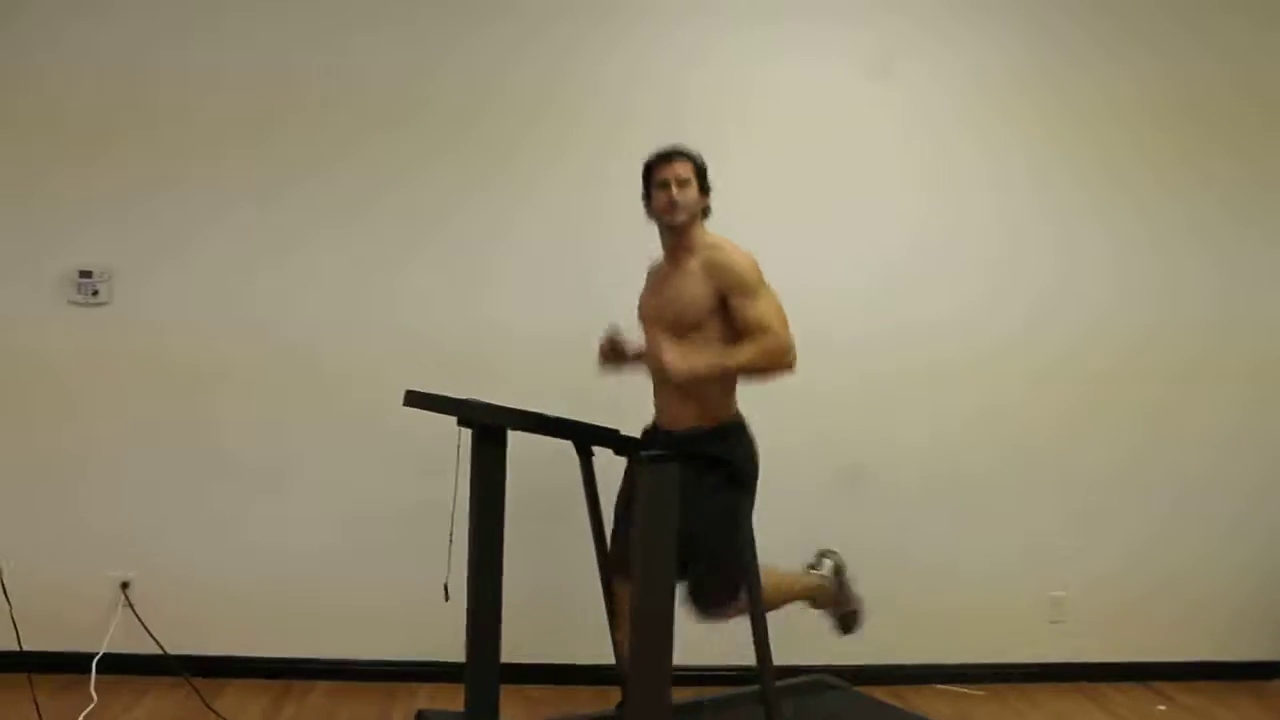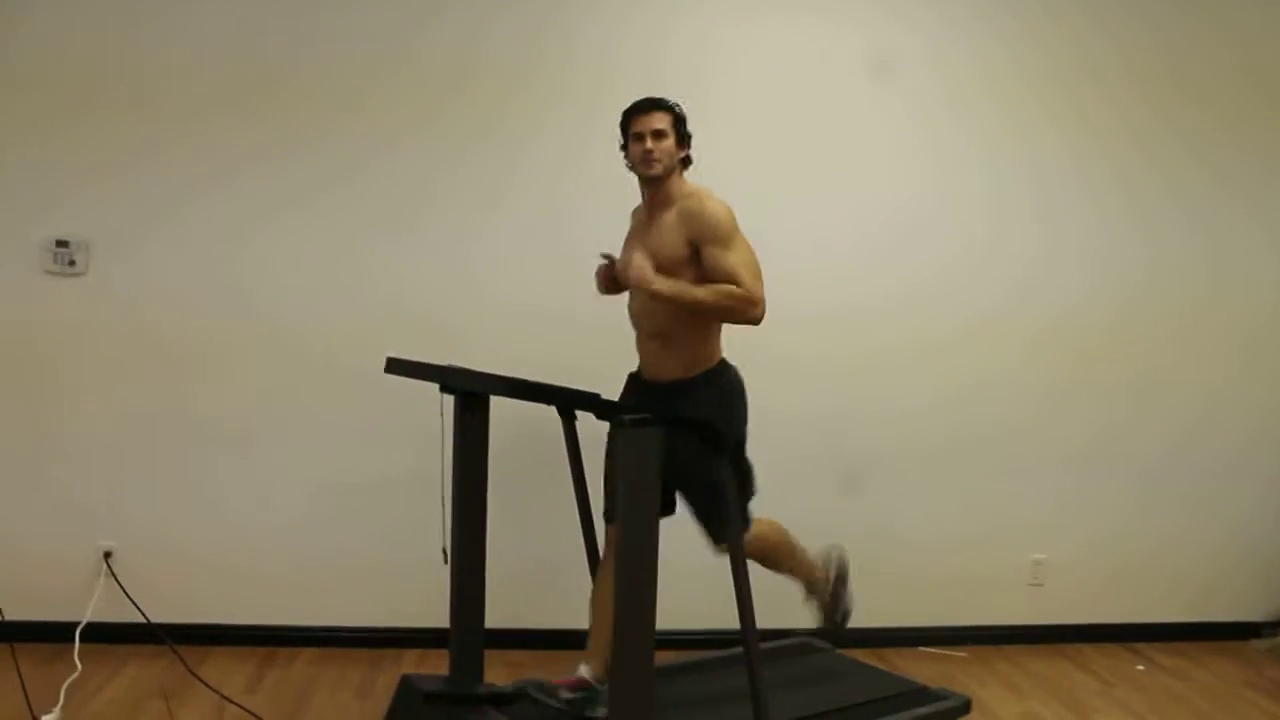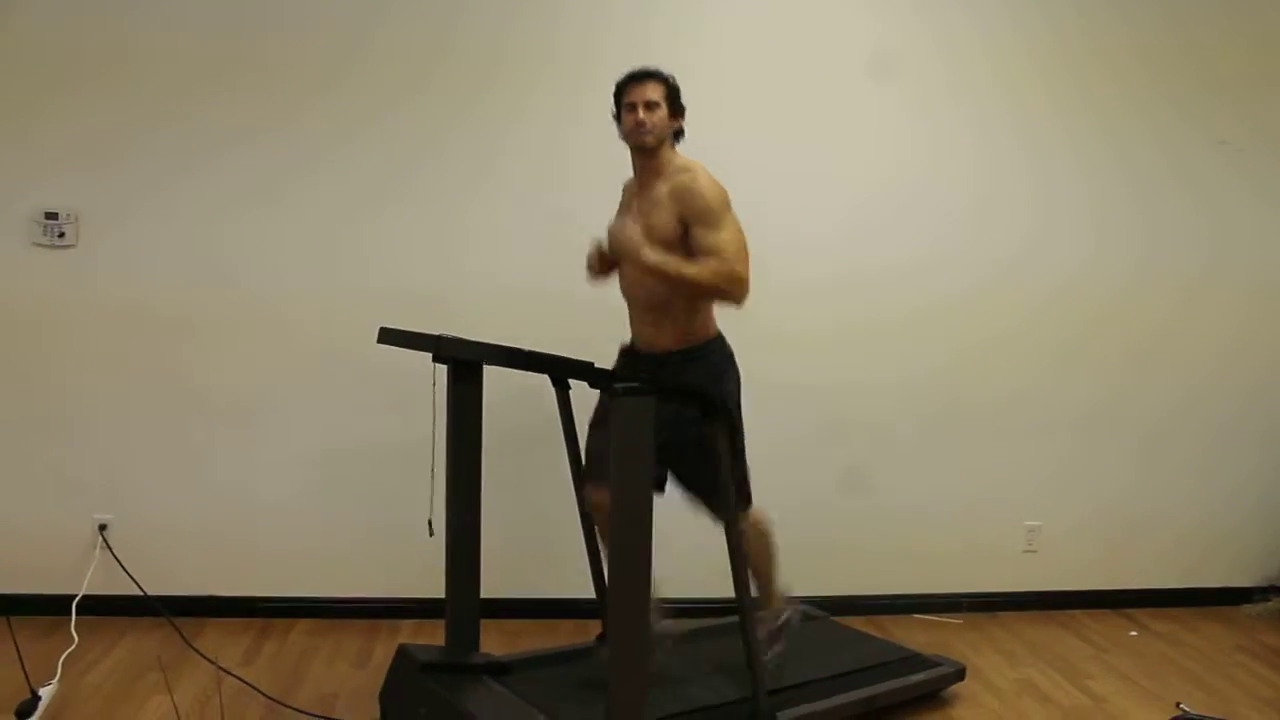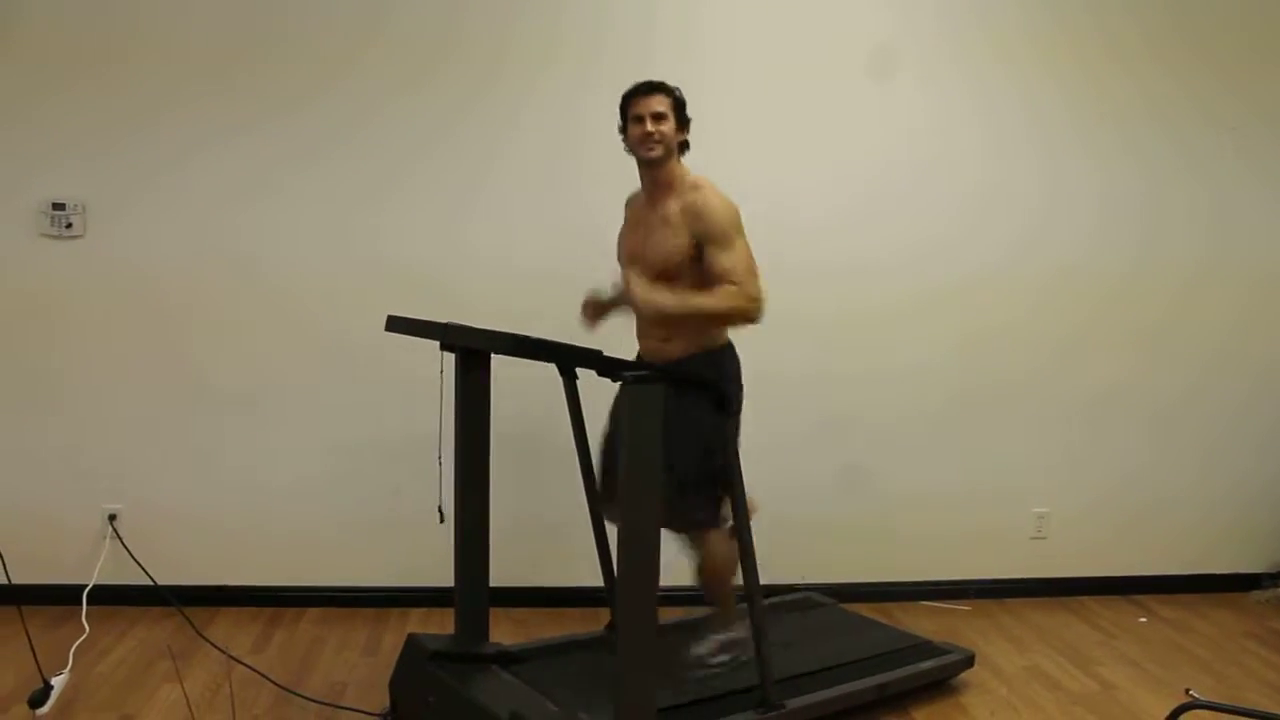
dt=0.7s
person 1, frame 1
left shoulder: (729, 265)
right shoulder: (659, 273)
left elbow: (780, 351)
left wrist: (691, 363)
right wrist: (636, 353)
left hip: (717, 448)
right hip: (660, 443)
left knee: (716, 601)
right knee: (626, 587)
left ankle: (821, 583)
person 1, frame 2
left shoulder: (707, 212)
right shoulder: (641, 216)
left elbow: (752, 304)
left wrist: (657, 285)
right wrist: (619, 282)
left hip: (704, 398)
right hip: (645, 391)
left knee: (730, 532)
right knee: (618, 534)
left ankle: (824, 574)
person 1, frame 3
left shoulder: (696, 188)
right shoulder: (633, 190)
left elbow: (735, 283)
left wrist: (646, 255)
right wrist: (614, 260)
left hip: (697, 366)
right hip: (638, 361)
left knee: (726, 506)
right knee: (600, 493)
left ankle: (773, 610)
person 1, frame 4
left shoulder: (708, 207)
right shoulder: (634, 206)
left elbow: (747, 304)
left wrist: (661, 303)
right wrist: (615, 300)
left hip: (704, 375)
right hip: (648, 371)
left knee: (696, 521)
right knee: (616, 501)
left ankle: (729, 627)
right ankle: (719, 522)
